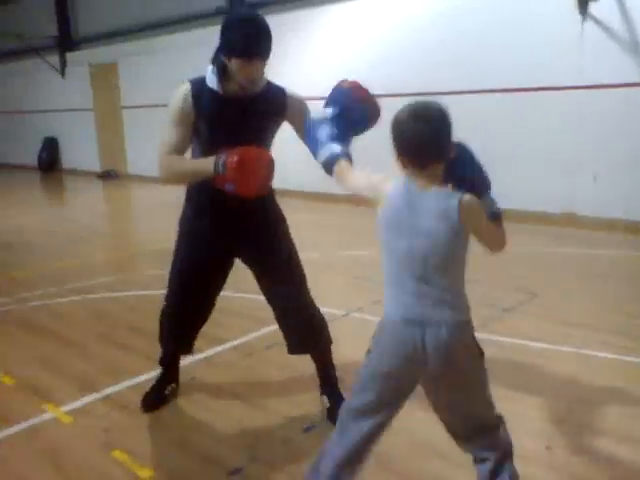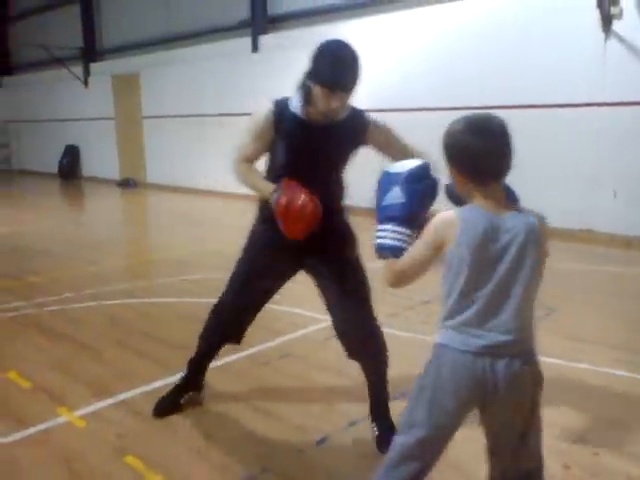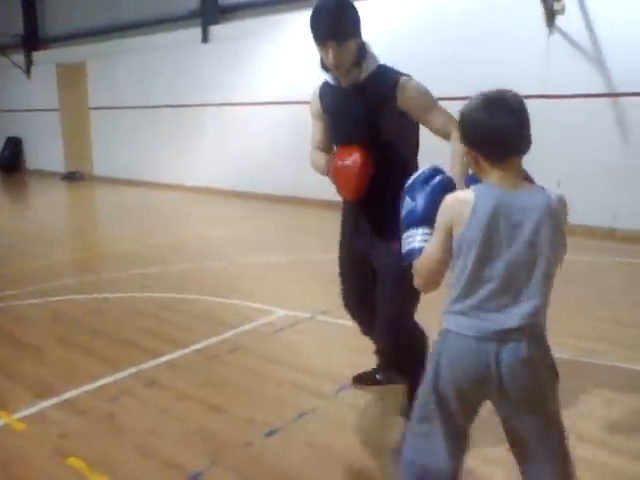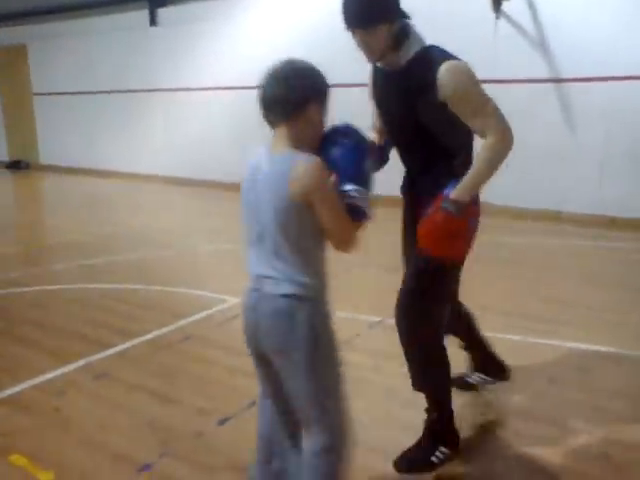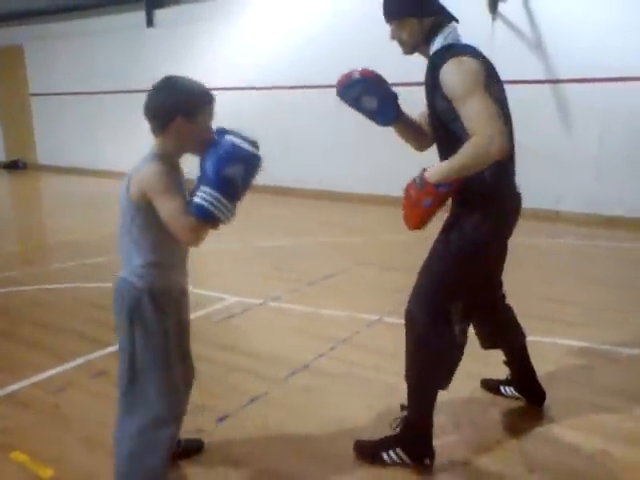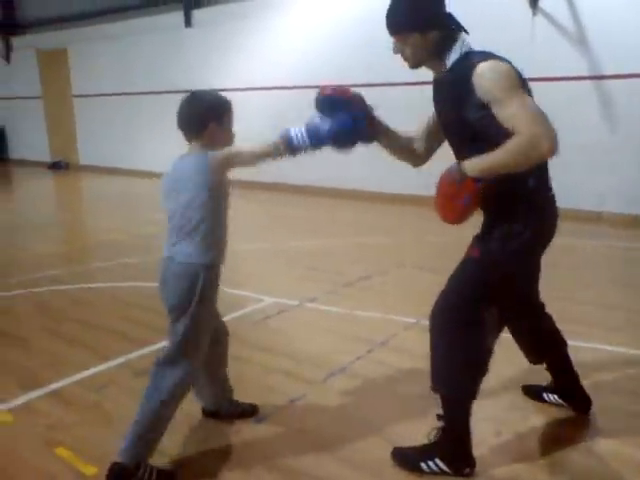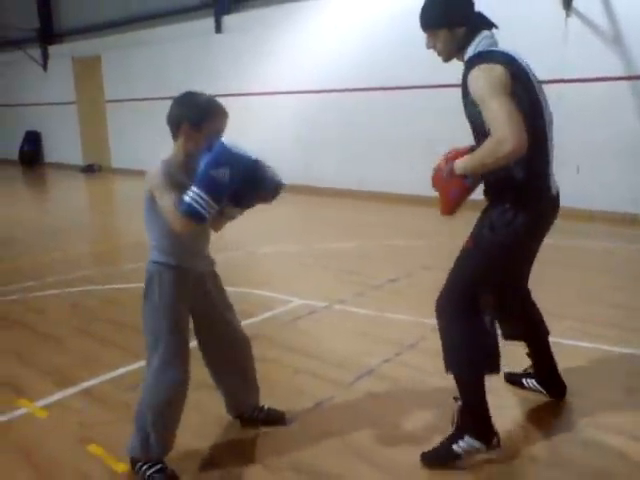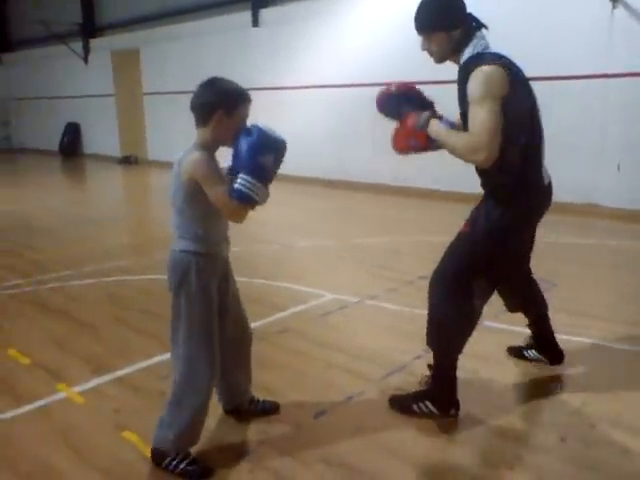
dt=0.5s
person 1, frame 1
left shoulder: (281, 100)
right shoulder: (191, 97)
left elbow: (322, 145)
right elbow: (167, 166)
right wrist: (214, 165)
left hip: (260, 217)
right hip: (204, 220)
left knee: (297, 303)
right knee: (180, 304)
left ankle: (331, 390)
right ankle: (168, 376)
person 1, frame 2
left shoulder: (361, 126)
right shoulder: (274, 116)
left elbow: (408, 156)
right elbow: (241, 163)
right wrist: (269, 191)
left hip: (329, 233)
right hip: (274, 229)
left knee: (360, 323)
right knee: (230, 308)
left ankle: (380, 416)
right ankle: (191, 382)
person 1, frame 3
left shoulder: (399, 88)
right shoulder: (324, 96)
left elbow: (457, 133)
right elbow: (318, 153)
left wrist: (459, 187)
right wrist: (332, 167)
left hip: (398, 217)
right hip: (357, 213)
left knee: (395, 316)
right knee: (357, 301)
right ankle: (393, 363)
person 1, frame 4
left shoulder: (445, 72)
right shoulder: (380, 74)
left elbow: (500, 134)
left wrist: (463, 191)
right wrist: (373, 151)
left hip: (447, 207)
right hip: (418, 200)
left knee: (415, 313)
right knee: (435, 296)
left ankle: (443, 434)
right ankle: (486, 362)
person 1, frame 5
left shoulder: (458, 65)
right shoulder: (442, 65)
left elbow: (493, 143)
right elbow: (425, 138)
left wrist: (435, 176)
right wrist: (390, 114)
left hip: (484, 207)
right hip: (486, 204)
left knee: (427, 313)
right knee: (484, 297)
left ankle: (415, 439)
right ankle: (526, 384)
person 1, frame 6
left shoulder: (486, 71)
right shoulder: (448, 82)
left elbow: (541, 140)
right elbow: (419, 153)
left wrist: (472, 168)
right wrist: (370, 127)
left hip: (521, 216)
right hip: (514, 214)
left knee: (454, 318)
right knee: (520, 306)
right ankle: (569, 389)
person 1, frame 7
left shoulder: (483, 71)
right shoulder: (505, 63)
left elbow: (510, 143)
left wrist: (461, 167)
right wrist: (475, 158)
left hip: (516, 206)
right hip: (533, 199)
left knee: (458, 304)
right knee: (508, 291)
left ankle: (474, 426)
right ankle: (547, 377)
person 1, frame 8
left shoulder: (485, 72)
right shoulder: (482, 67)
left elbow: (481, 150)
right elbow: (472, 134)
left wrist: (432, 126)
right wrist: (433, 118)
left hip: (511, 199)
right hip: (524, 192)
left knee: (449, 285)
right knee: (512, 272)
left ankle: (441, 394)
right ankle: (546, 345)
person 2, frame 1
left shoulder: (387, 192)
right shoulder: (465, 205)
left elbow: (344, 174)
right elbow: (497, 243)
left hip: (397, 334)
right hip: (450, 334)
left knee: (356, 424)
right knee: (484, 433)
person 2, frame 2
left shoulder: (447, 223)
right shoulder: (535, 225)
left elbow: (395, 276)
left wrist: (396, 218)
left hip: (455, 360)
right hip: (515, 366)
person 2, frame 3
left shoulder: (457, 204)
right shoulder: (554, 205)
left elbow: (425, 280)
left wrist: (419, 225)
left hip: (462, 349)
right hip: (523, 353)
person 2, frame 4
left shoulder: (256, 164)
right shoulder: (309, 169)
right elbow: (345, 240)
right wrist: (351, 182)
left hip: (258, 304)
right hip: (297, 310)
left knee: (279, 409)
right knee: (324, 428)
person 2, frame 5
left shoulder: (168, 168)
right shoulder: (153, 173)
left elbow: (186, 221)
right elbow: (190, 233)
left wrist: (217, 180)
right wrist: (220, 182)
left hip: (167, 292)
right hip: (145, 297)
left knee: (177, 378)
right knee: (153, 400)
left ankle: (165, 443)
person 2, frame 6
left shoulder: (175, 168)
right shoulder: (216, 158)
right elbow: (276, 149)
right wrist: (321, 131)
left hip: (179, 268)
right hip: (194, 275)
left knee: (212, 339)
right knee: (179, 364)
left ankle: (217, 401)
person 2, frame 7
left shoulder: (200, 171)
right shoulder: (162, 174)
left elbow: (214, 224)
right elbow: (182, 224)
left wrist: (243, 196)
right wrist: (210, 184)
left hip: (202, 273)
right hip: (167, 277)
left knee: (232, 344)
right knee: (168, 369)
left ankle: (246, 407)
person 2, frame 8
left shoulder: (207, 159)
right shoulder: (197, 161)
left elbow: (228, 203)
right elbow: (236, 212)
left wrist: (250, 167)
right wrist: (252, 167)
left hip: (215, 262)
right hip: (194, 265)
left knee: (236, 336)
right knee: (197, 356)
left ankle: (238, 400)
right ankle: (169, 447)
